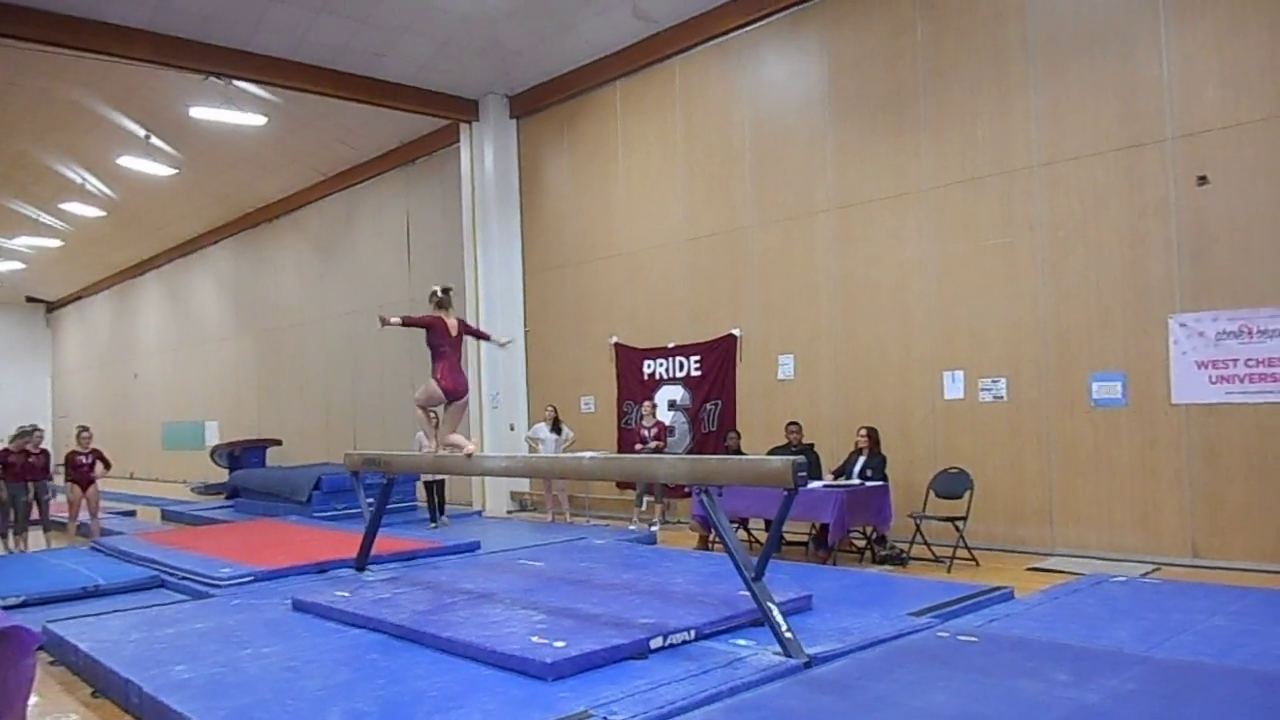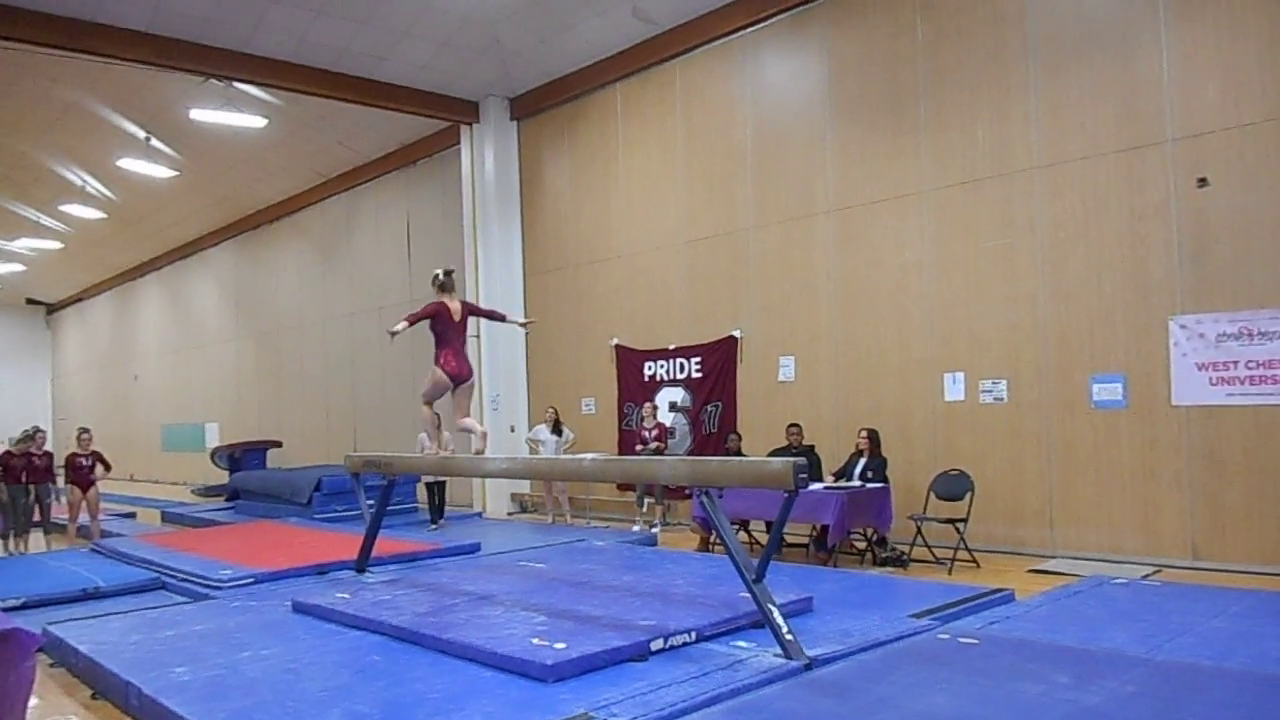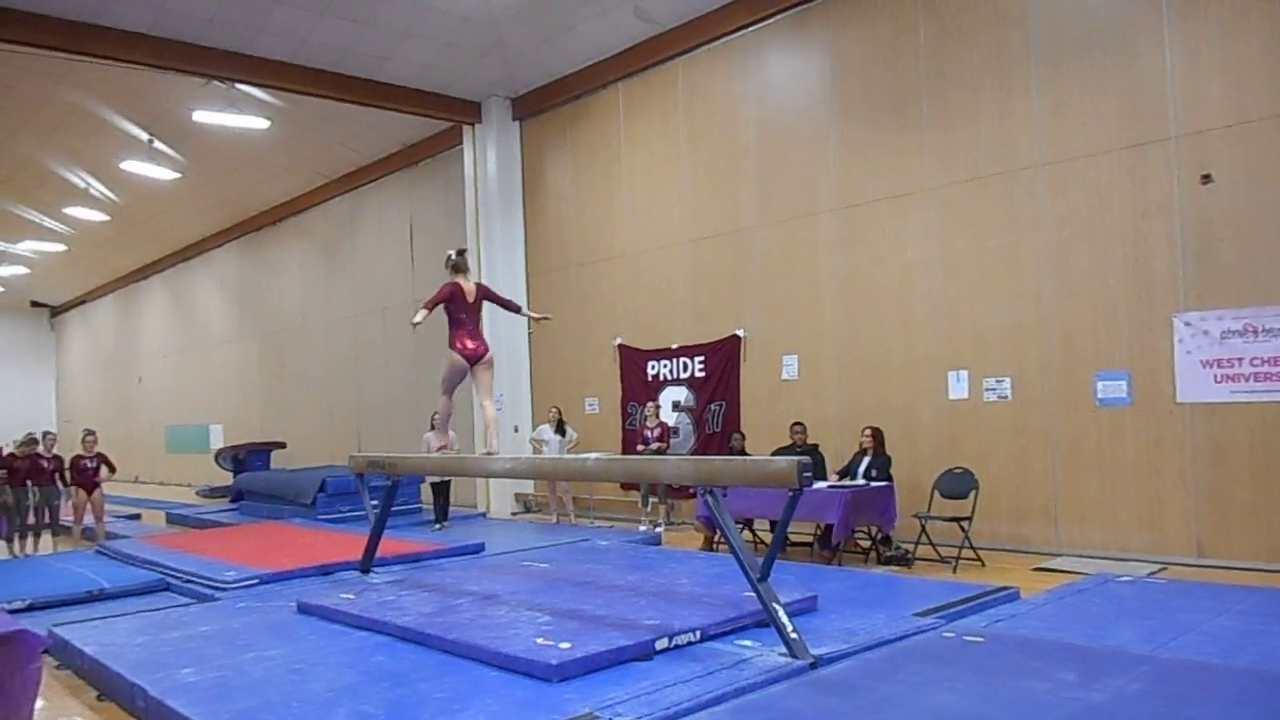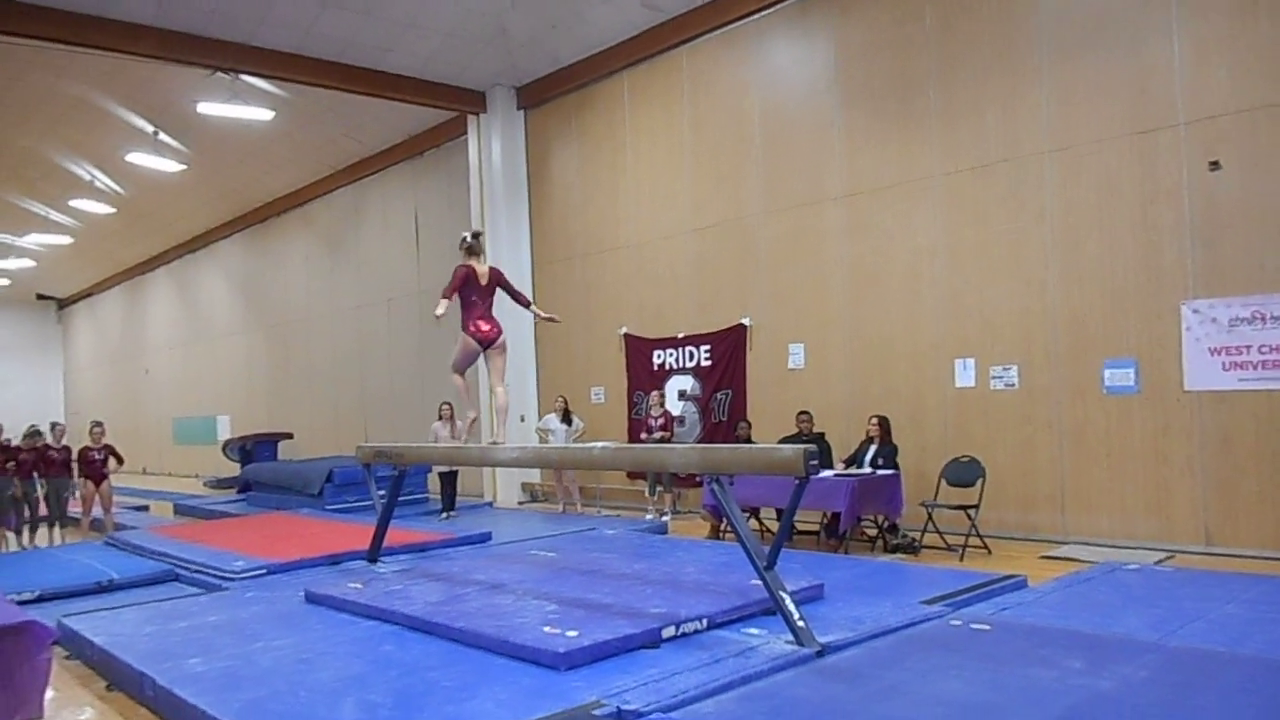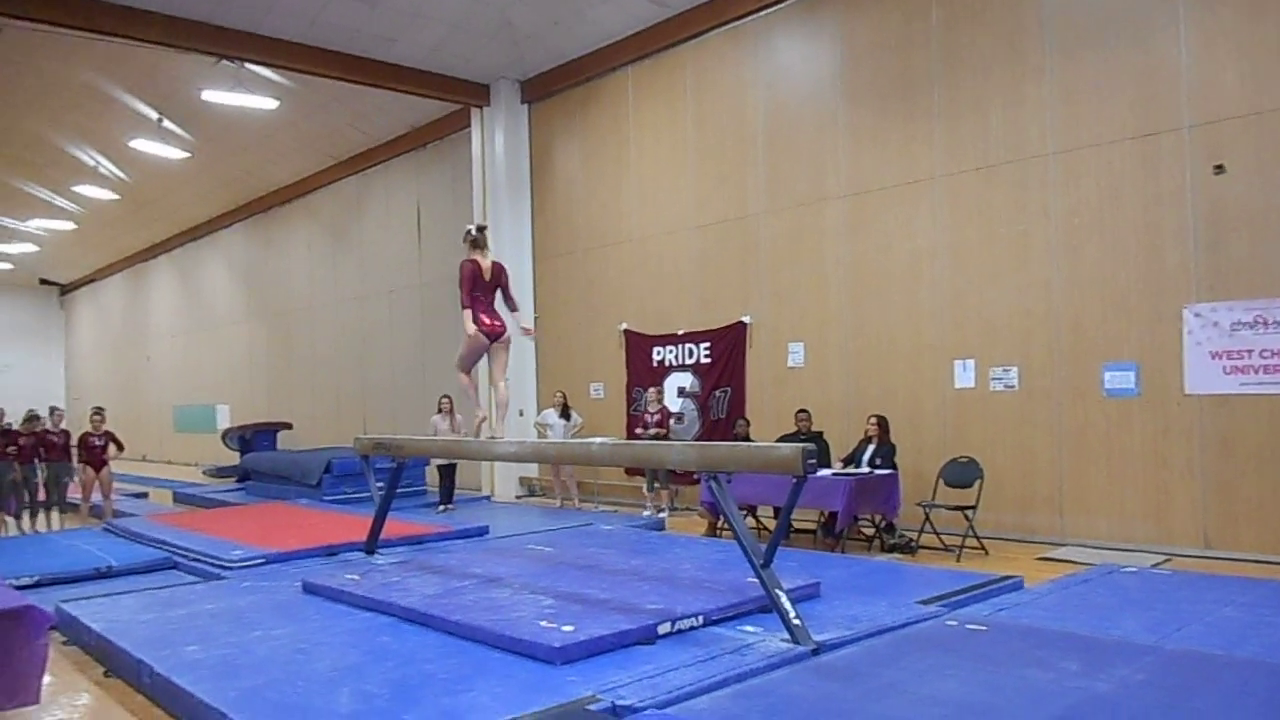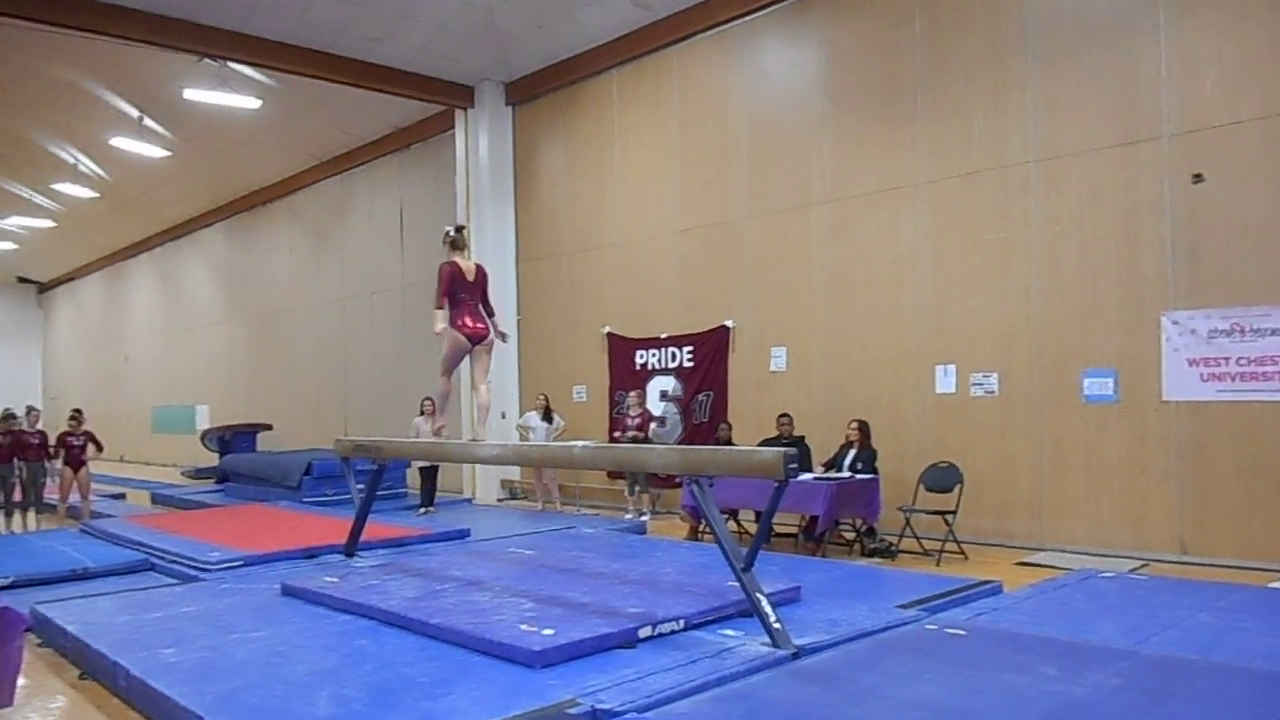
dt=0.2s
person 1, frame 1
left shoulder: (433, 322)
right shoulder: (459, 323)
left elbow: (410, 321)
right elbow: (479, 333)
left wrist: (390, 321)
right wrist: (498, 341)
left hip: (442, 384)
right hip: (461, 387)
left knee: (419, 402)
right knee: (446, 437)
right ankle: (466, 444)
person 1, frame 2
left shoulder: (437, 308)
right shoulder: (464, 307)
left elbow: (415, 317)
right elbow: (491, 314)
left wrist: (399, 328)
right wrist: (518, 321)
left hip: (445, 368)
right hip: (465, 370)
left knee: (426, 402)
right knee: (461, 420)
left ankle: (433, 444)
right ankle: (478, 429)
person 1, frame 3
left shoulder: (451, 288)
right shoulder: (479, 289)
left elbow: (433, 302)
right elbow: (505, 302)
left wrist: (419, 317)
right wrist: (532, 315)
left hip: (460, 350)
right hip: (481, 349)
left knee: (446, 393)
right knee: (487, 400)
left ankle: (443, 437)
right ankle: (492, 444)
person 1, frame 4
left shoulder: (464, 270)
right shoulder: (494, 273)
left elbow: (451, 288)
right elbow: (516, 295)
left wrist: (441, 308)
right wrist: (539, 313)
left hip: (473, 332)
right hip: (494, 332)
left knee: (457, 371)
right knee: (498, 385)
left ankle: (471, 412)
right ankle: (500, 434)
person 1, frame 5
left shoulder: (468, 265)
right shoulder: (498, 267)
left elbow: (465, 294)
right elbow: (508, 298)
left wrist: (468, 322)
right wrist: (520, 323)
left hip: (480, 327)
right hip: (499, 326)
left knee: (463, 369)
right knee: (499, 380)
left ankle: (479, 410)
right ankle: (499, 429)
person 1, frame 6
left shoulder: (447, 268)
right shoulder: (480, 270)
left elbow: (441, 295)
left wrist: (440, 321)
right wrist: (496, 328)
left hip: (461, 329)
right hip: (483, 329)
left knee: (445, 374)
right knee: (481, 383)
left ankle: (440, 418)
right ankle: (480, 431)
